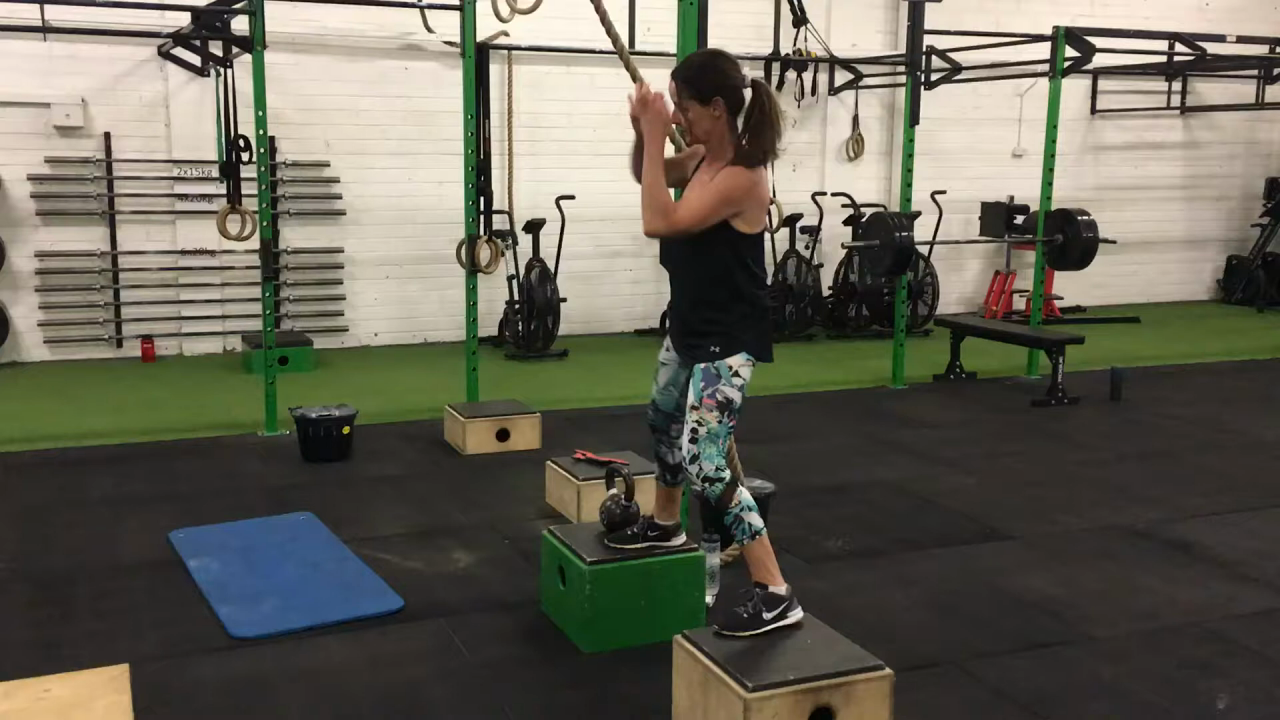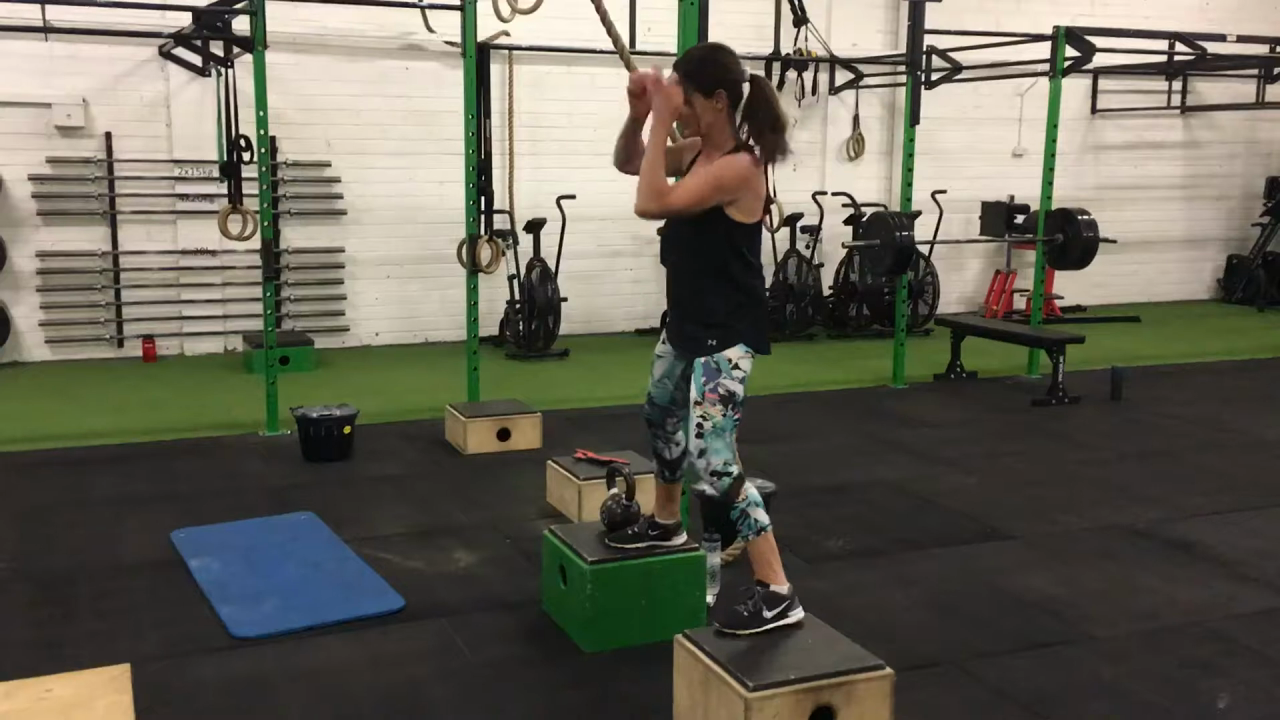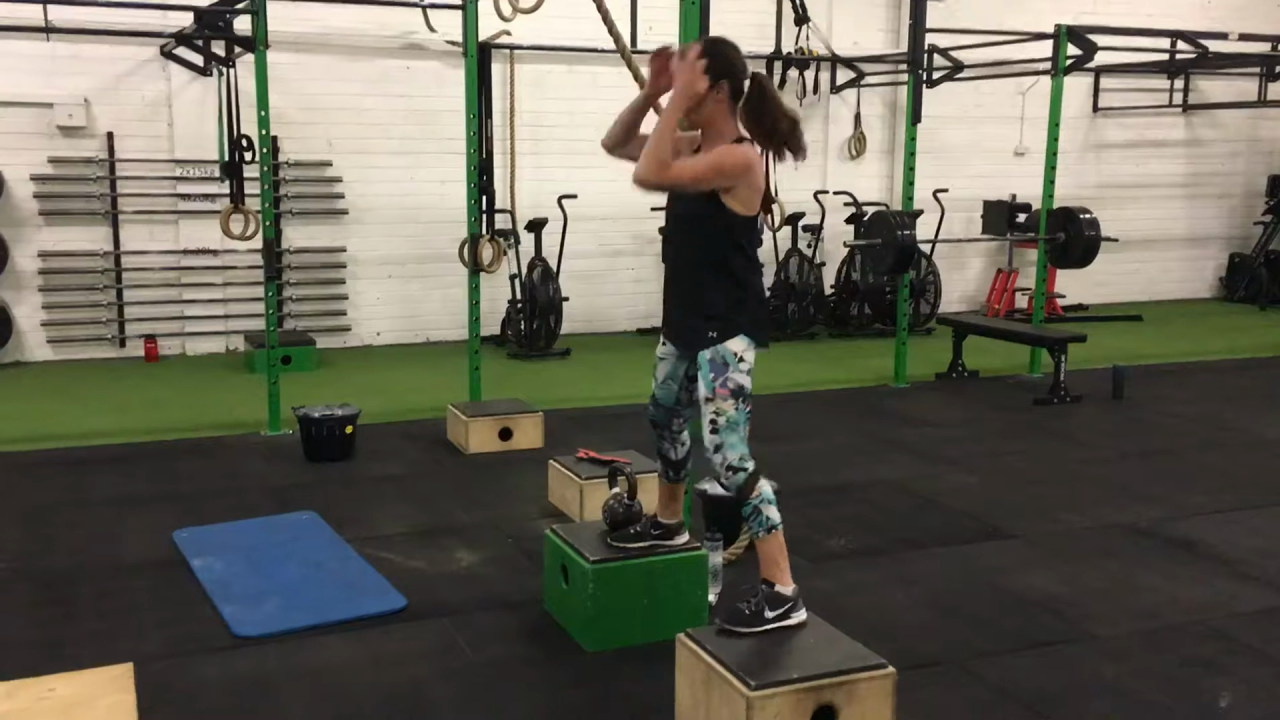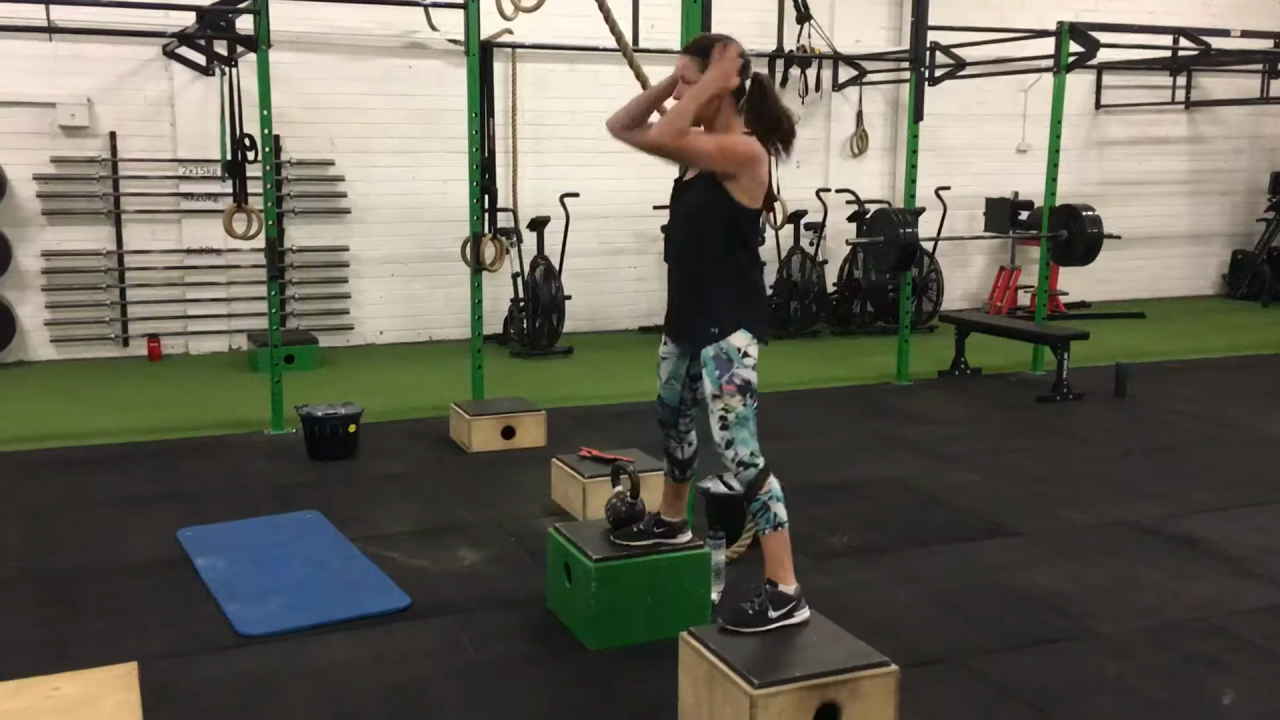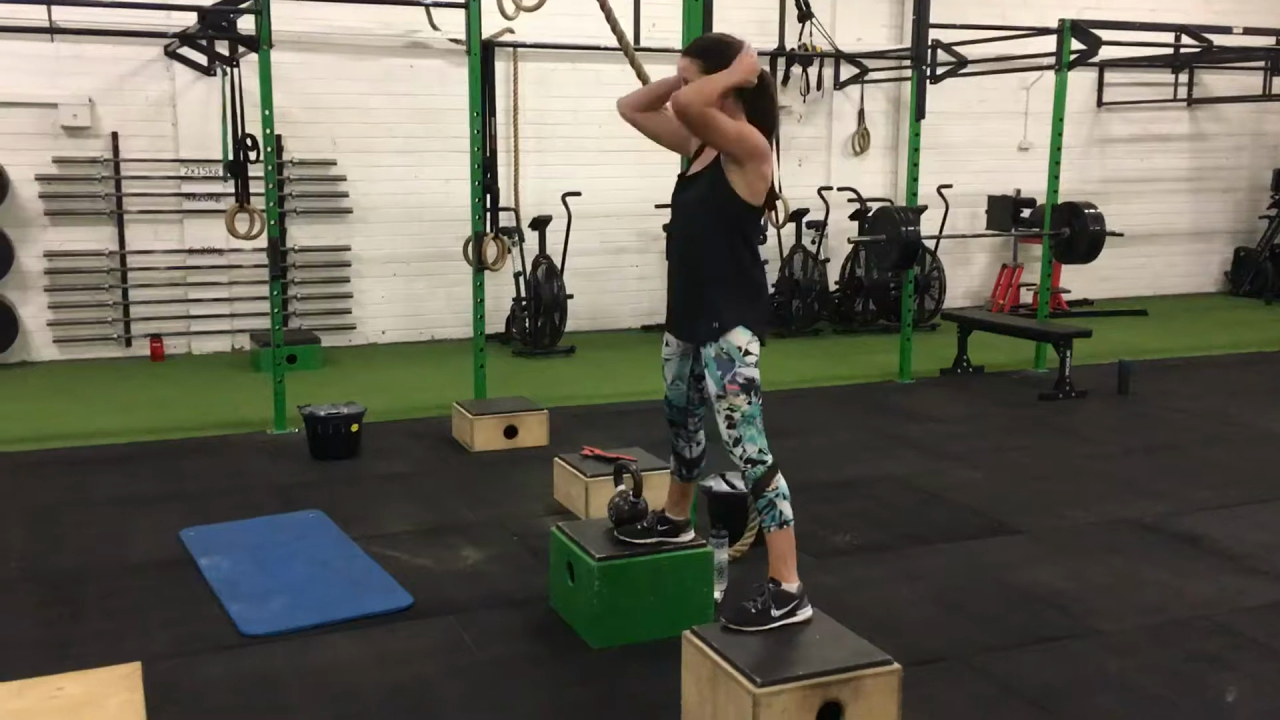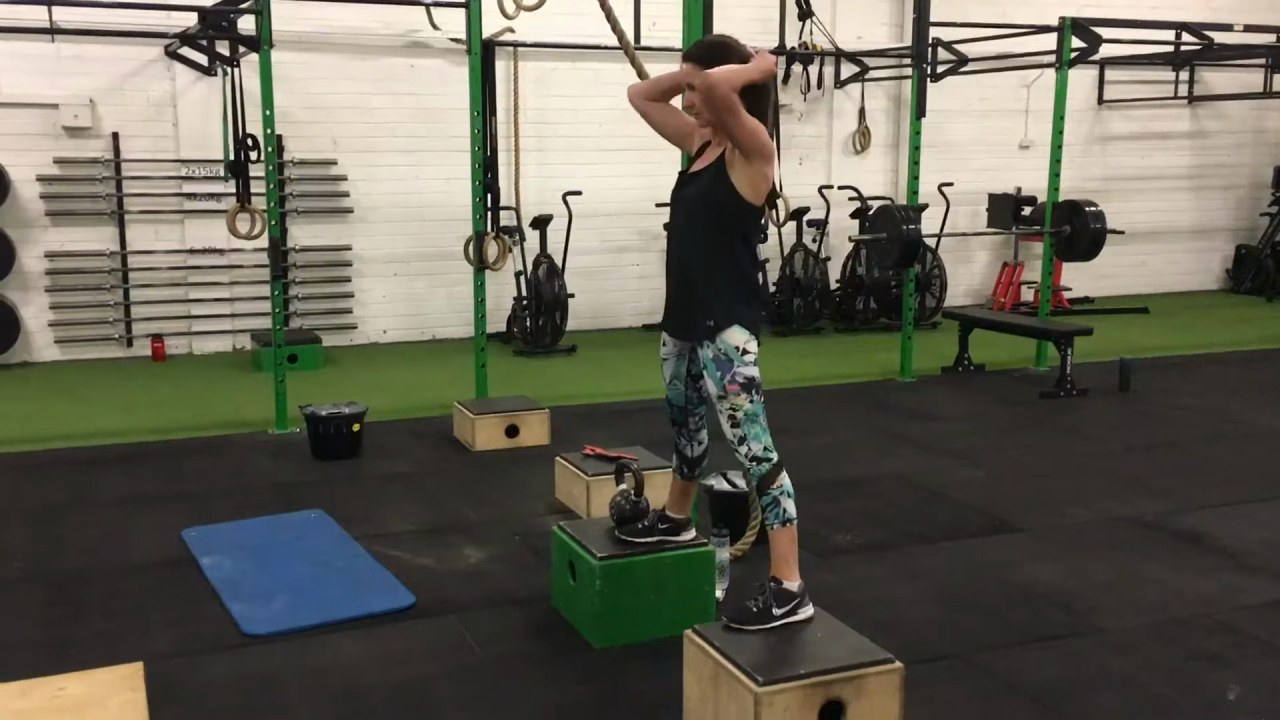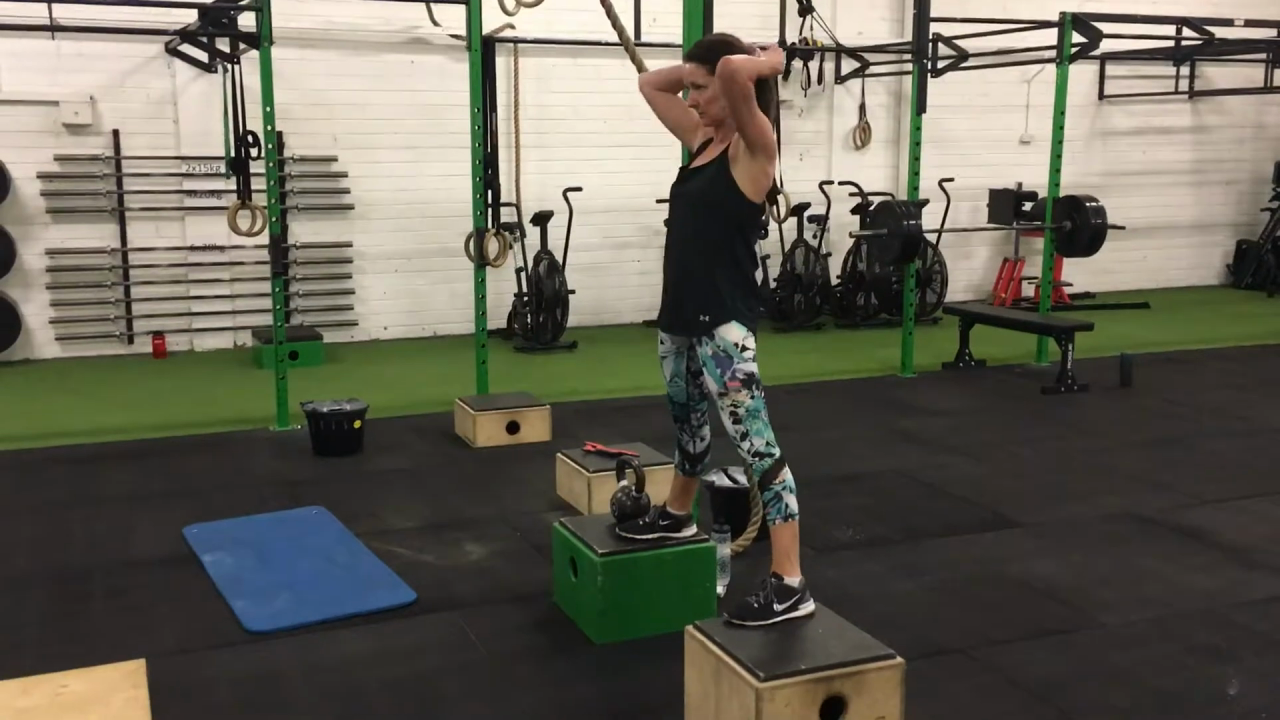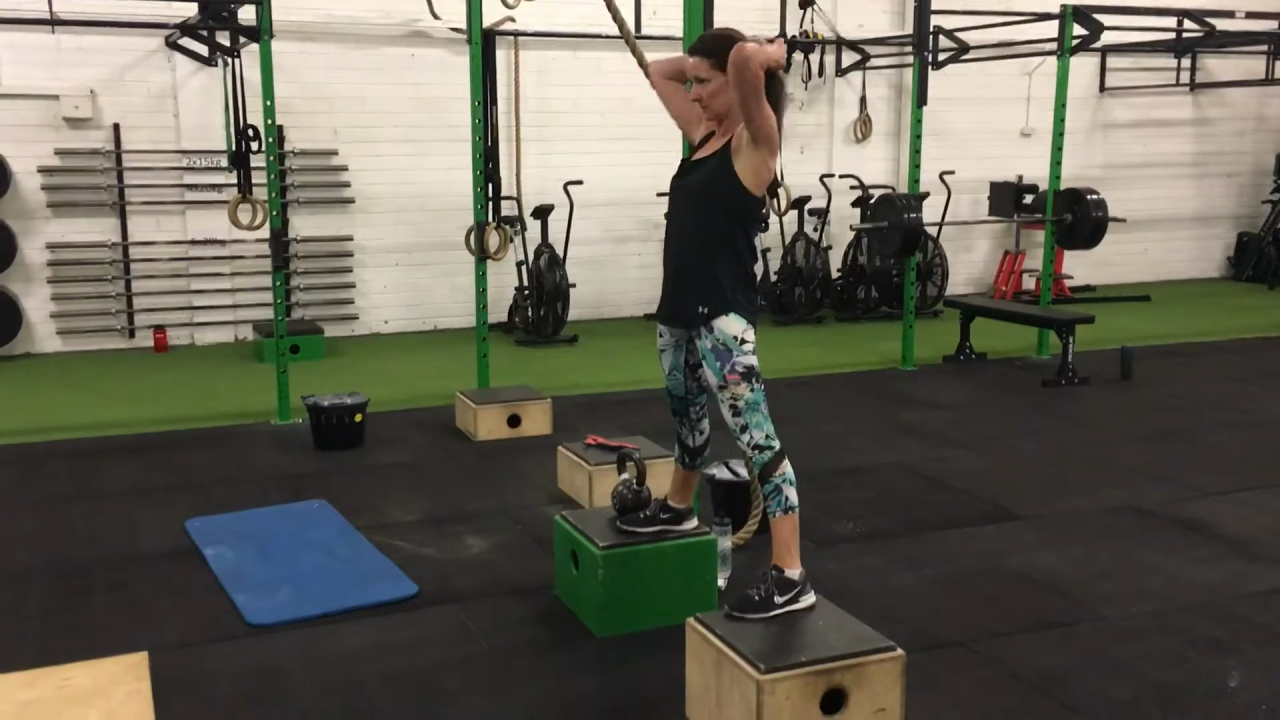
dt=0.1s
person 1, frame 1
left shoulder: (741, 178)
right shoulder: (704, 160)
left elbow: (657, 223)
right elbow: (649, 177)
left wrist: (658, 138)
right wrist: (644, 133)
left hip: (729, 341)
right hip: (690, 329)
left knee: (705, 464)
right knee: (663, 422)
left ankle: (776, 595)
right ankle: (665, 524)
person 1, frame 2
left shoulder: (738, 167)
right shoulder: (698, 150)
left elbow: (650, 204)
right elbow: (627, 163)
left wrist: (661, 120)
right wrist: (640, 114)
left hip: (727, 335)
right hip: (687, 323)
left knee: (712, 458)
right knee: (660, 417)
left ankle: (777, 593)
right ankle: (665, 522)
person 1, frame 3
left shoulder: (739, 157)
right shoulder: (696, 147)
left elbow: (649, 175)
right elbow: (616, 143)
left wrist: (684, 97)
right wrist: (653, 91)
left hip: (726, 329)
right hip: (685, 319)
left knee: (728, 455)
right knee: (665, 418)
left ankle: (782, 593)
right ankle: (667, 522)
person 1, frame 4
left shoulder: (743, 150)
right shoulder: (702, 144)
left elbow: (662, 138)
right elbow: (620, 128)
left wrist: (705, 85)
right wrist: (668, 84)
left hip: (728, 325)
right hip: (687, 317)
left knee: (738, 451)
right knee: (672, 419)
left ankle: (785, 592)
right ankle: (671, 520)
person 1, frame 5
left shoulder: (749, 148)
right shoulder: (700, 144)
left elbow: (693, 105)
right elbow: (630, 105)
left wrist: (741, 72)
right wrist: (691, 73)
left hip: (729, 323)
right hip: (686, 315)
left knee: (748, 450)
right knee: (682, 422)
left ankle: (788, 592)
right ankle: (674, 520)
person 1, frame 6
left shoulder: (752, 146)
right shoulder: (702, 140)
left elbow: (712, 91)
right elbow: (639, 95)
left wrist: (756, 68)
right wrist: (696, 73)
left hip: (726, 322)
right hip: (685, 314)
left knee: (753, 448)
right knee: (684, 422)
left ankle: (789, 590)
right ankle: (676, 518)
person 1, frame 7
left shoulder: (754, 146)
right shoulder: (703, 139)
left elbow: (734, 72)
right elbow: (651, 83)
left wrist: (764, 62)
right wrist: (693, 73)
left hip: (722, 318)
right hip: (681, 311)
left knee: (756, 444)
right knee: (687, 419)
left ankle: (790, 585)
right ankle: (677, 513)
person 1, frame 8
left shoulder: (757, 138)
right shoulder: (705, 132)
left elbow: (743, 60)
right elbow: (659, 73)
left wrist: (768, 54)
right wrist: (697, 64)
left hip: (721, 311)
right hip: (680, 305)
left knee: (757, 437)
right knee: (686, 412)
left ankle: (790, 577)
right ankle: (678, 507)
